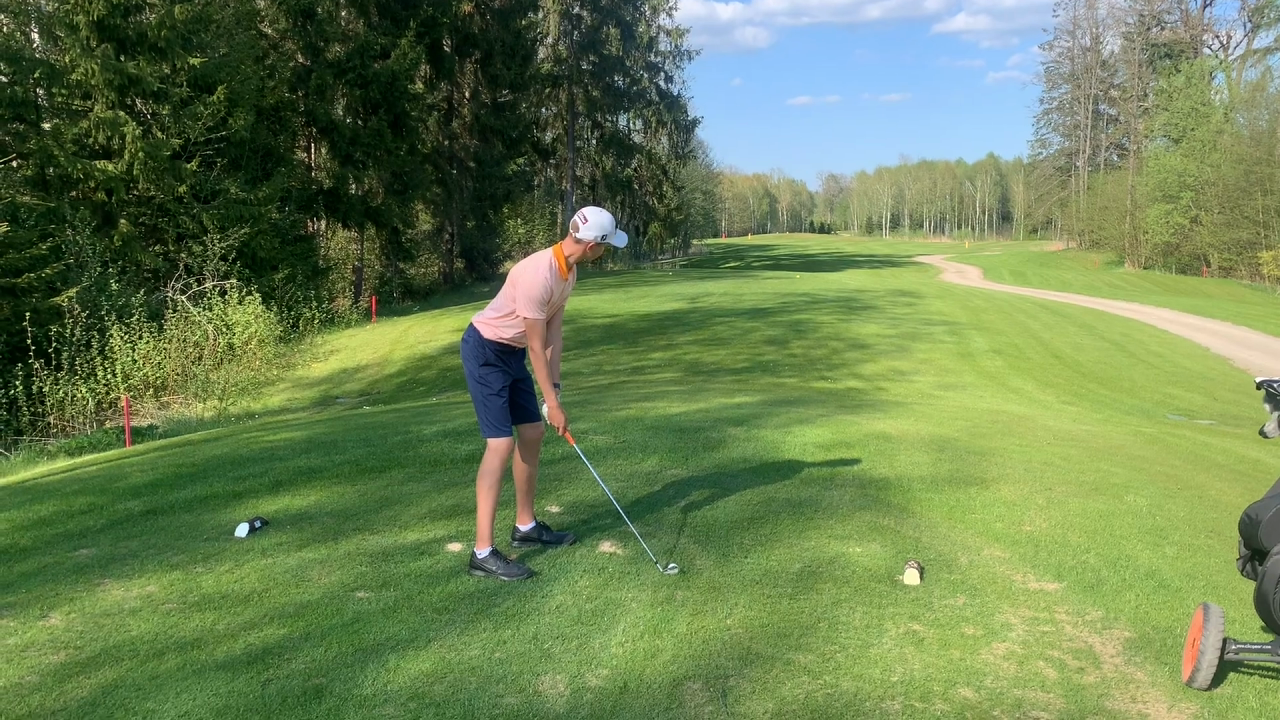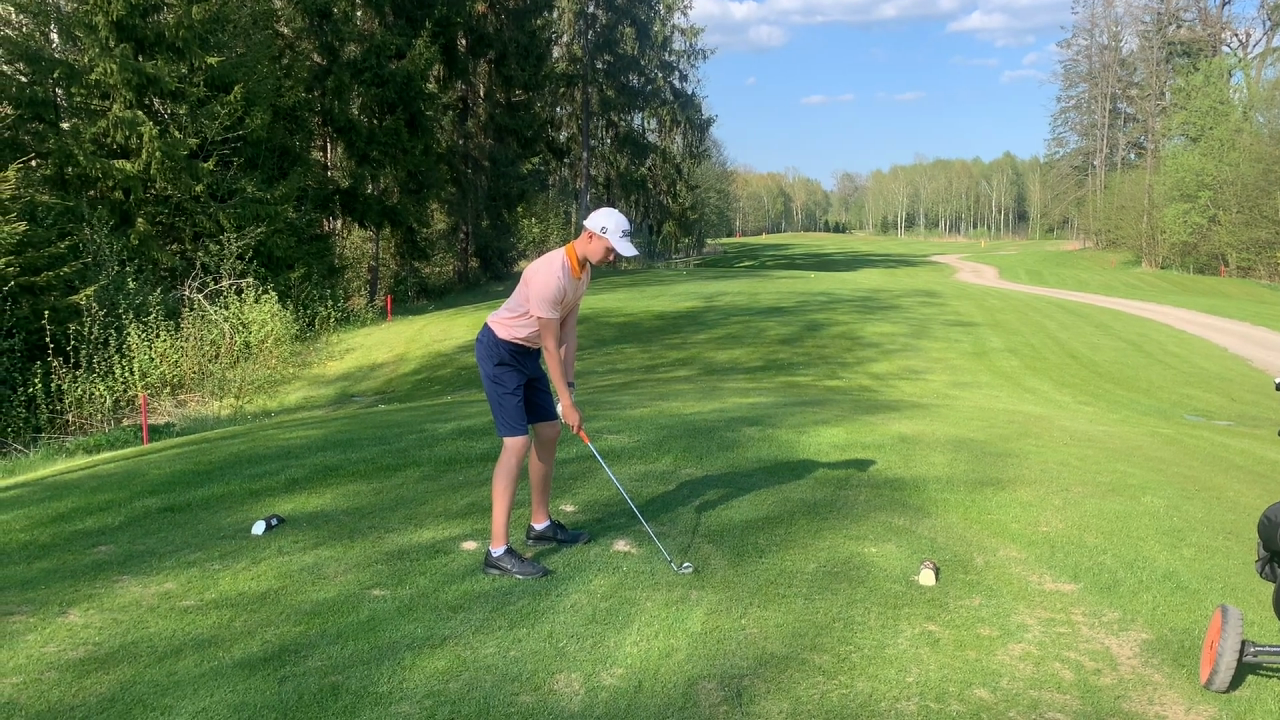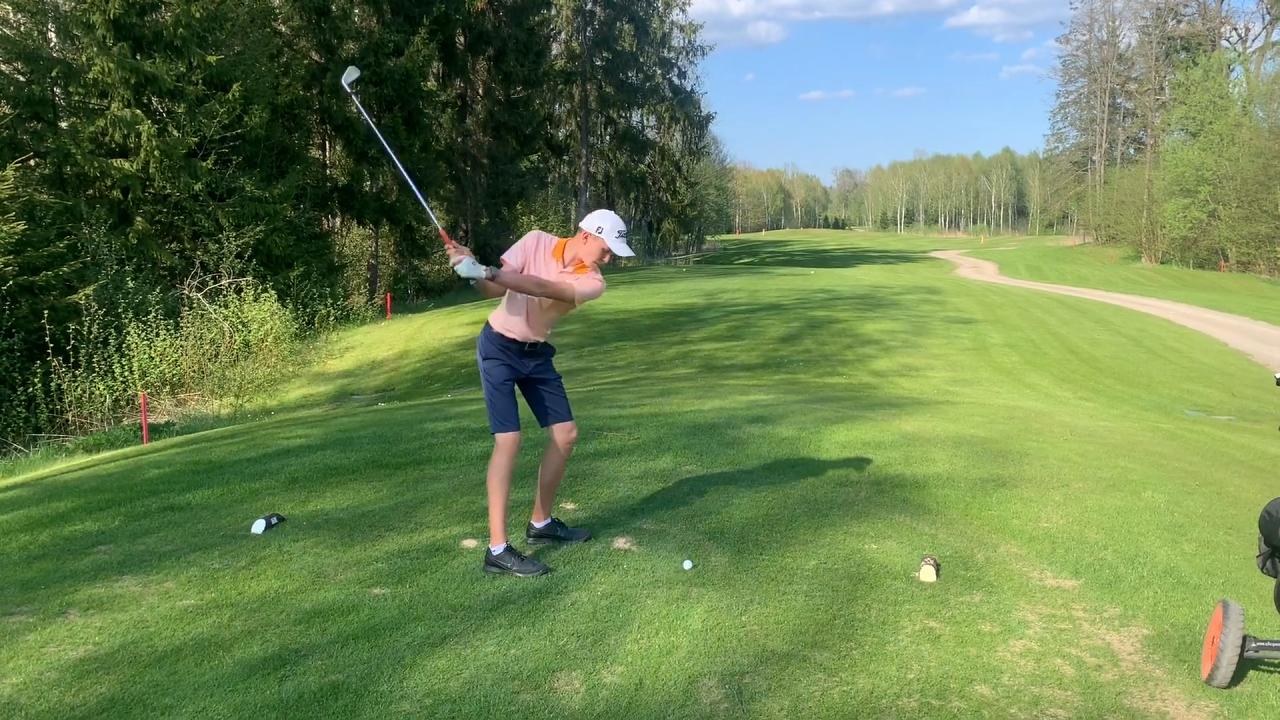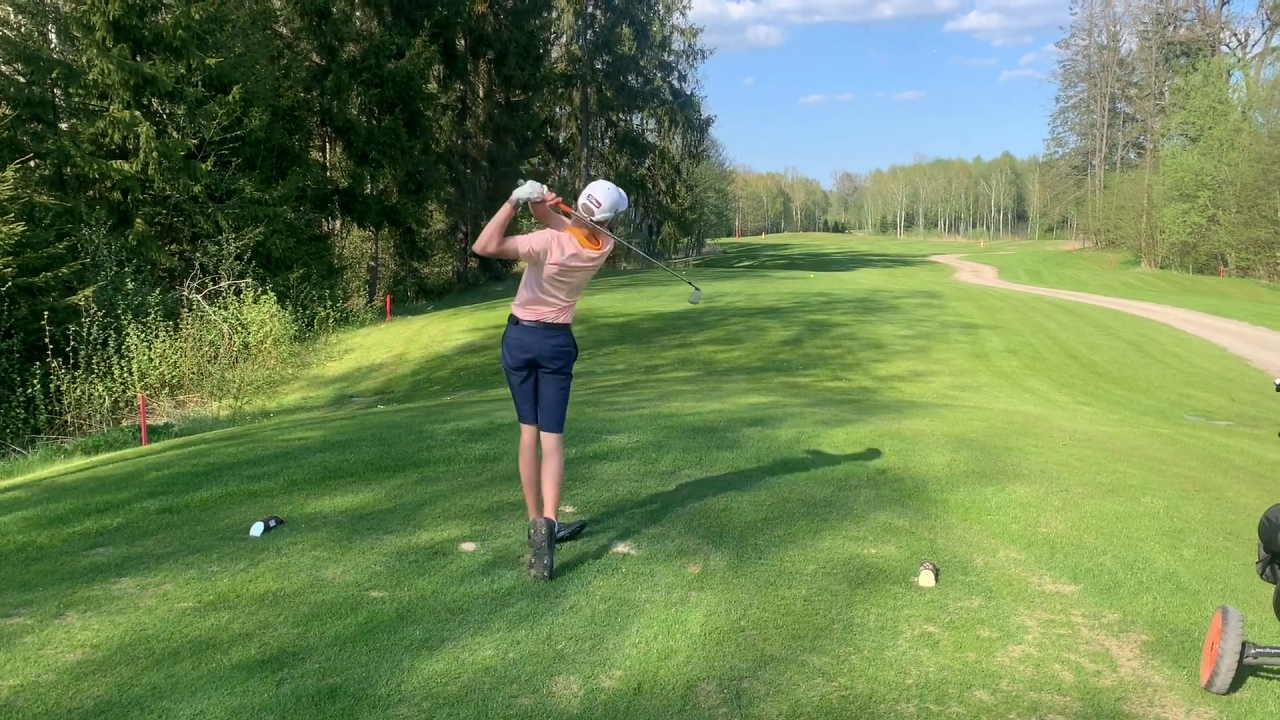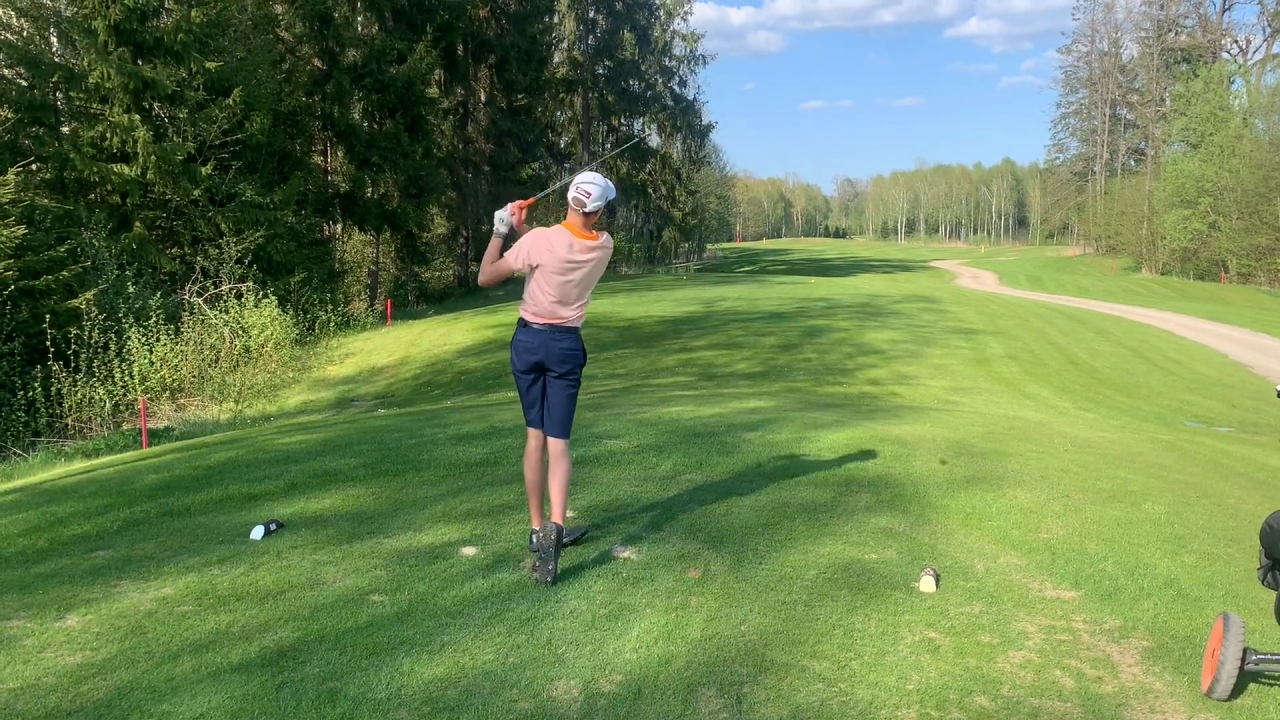
dt=1s
person 1, frame 1
left shoulder: (569, 271)
right shoulder: (538, 274)
left elbow: (554, 332)
right elbow: (537, 346)
left wrist: (555, 388)
right wrist: (553, 404)
left hip: (511, 351)
right hip: (485, 351)
left knee: (533, 432)
right knee: (502, 443)
left ankle: (526, 526)
right ankle: (483, 552)
person 1, frame 2
left shoulder: (583, 270)
right shoulder: (550, 274)
left elbow: (568, 331)
right elbow: (551, 345)
left wrist: (569, 388)
right wrist: (567, 402)
left hip: (526, 352)
right hip: (500, 350)
left knee: (548, 431)
right knee: (517, 443)
left ankle: (540, 525)
right ankle: (498, 551)
person 1, frame 3
left shoulder: (592, 284)
right shoulder: (537, 241)
left elbow: (542, 288)
right elbow: (494, 288)
left wrist: (488, 272)
right wrist: (471, 266)
left hip: (535, 354)
right hip: (498, 348)
left knee: (565, 436)
right knee: (509, 442)
left ankle: (541, 523)
right ankle: (497, 549)
person 1, frame 4
left shoulder: (549, 243)
right shoulder: (604, 247)
left elbow: (483, 247)
right elbow: (559, 222)
left wrist: (516, 201)
right wrist: (543, 205)
left hip: (519, 336)
right hip: (556, 341)
left knee: (528, 432)
right knee: (551, 437)
left ankle: (537, 523)
right ankle: (548, 523)
person 1, frame 5
left shoulder: (538, 240)
right shoulder: (604, 247)
left elbow: (485, 279)
left wrist: (501, 231)
right wrist: (524, 229)
left hip: (527, 339)
right hip: (566, 345)
left knee: (534, 435)
right knee: (558, 441)
left ankle: (538, 529)
right ankle: (554, 529)
